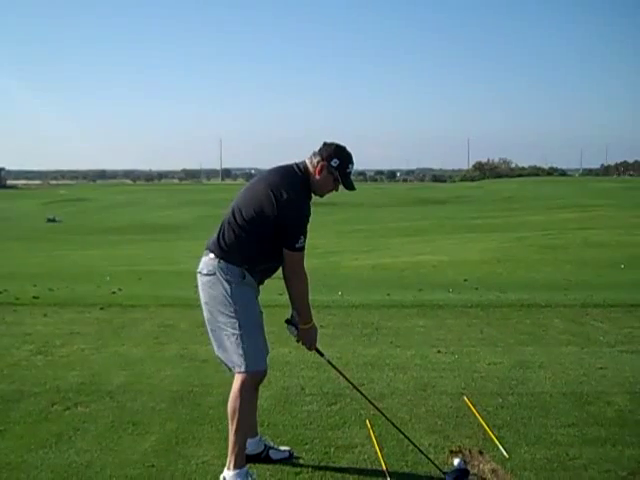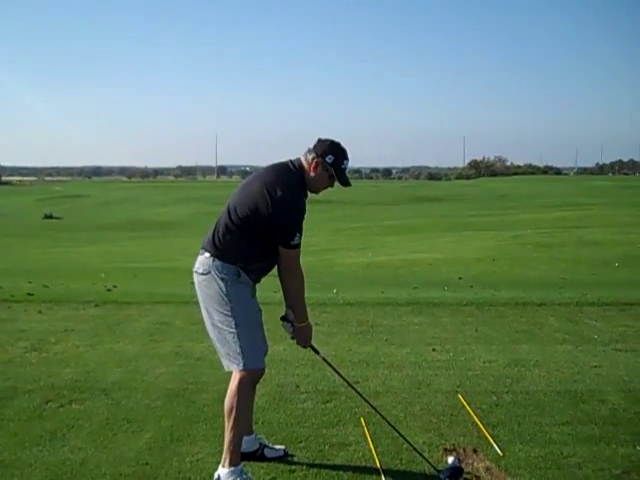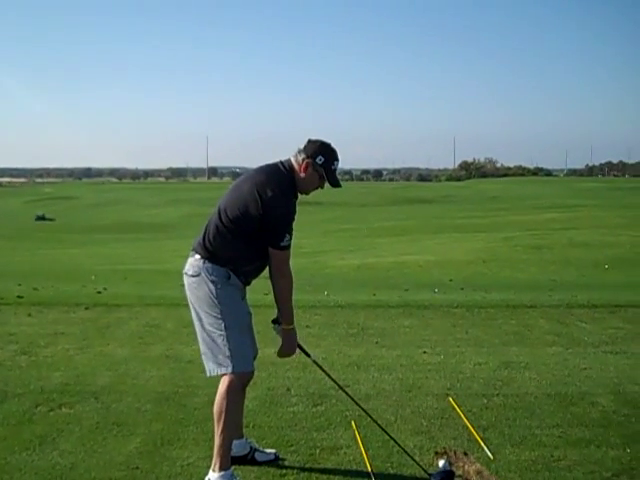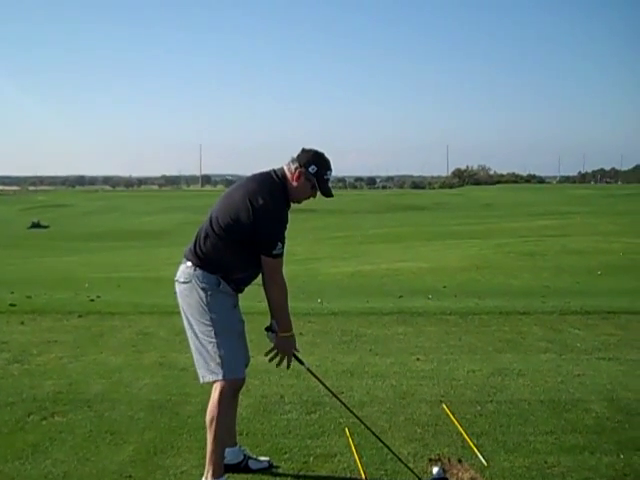
dt=0.3s
person 1, frame 1
left shoulder: (285, 179)
right shoulder: (294, 197)
left elbow: (287, 261)
right elbow: (295, 270)
left wrist: (295, 311)
right wrist: (306, 322)
left hip: (233, 274)
right hip: (227, 276)
left knee: (253, 365)
right knee: (250, 370)
left ankle: (251, 443)
person 1, frame 2
left shoulder: (280, 177)
right shoulder: (288, 194)
left elbow: (282, 259)
right elbow: (290, 268)
left wrist: (290, 309)
right wrist: (302, 321)
left hip: (229, 272)
right hip: (224, 275)
left knee: (251, 363)
right knee: (248, 369)
left ankle: (247, 442)
person 1, frame 3
left shoulder: (271, 178)
right shoulder: (278, 195)
left elbow: (273, 261)
right elbow: (280, 270)
left wrist: (282, 319)
right wrist: (288, 326)
left hip: (222, 275)
right hip: (213, 277)
left knee: (241, 366)
right knee: (236, 372)
left ankle: (237, 445)
person 1, frame 4
left shoulder: (264, 187)
right shoulder: (270, 203)
left elbow: (265, 270)
right elbow: (273, 278)
left wrist: (278, 325)
right wrist: (286, 332)
left hip: (216, 283)
right hip: (205, 284)
left knee: (233, 374)
right knee: (228, 379)
left ankle: (230, 453)
